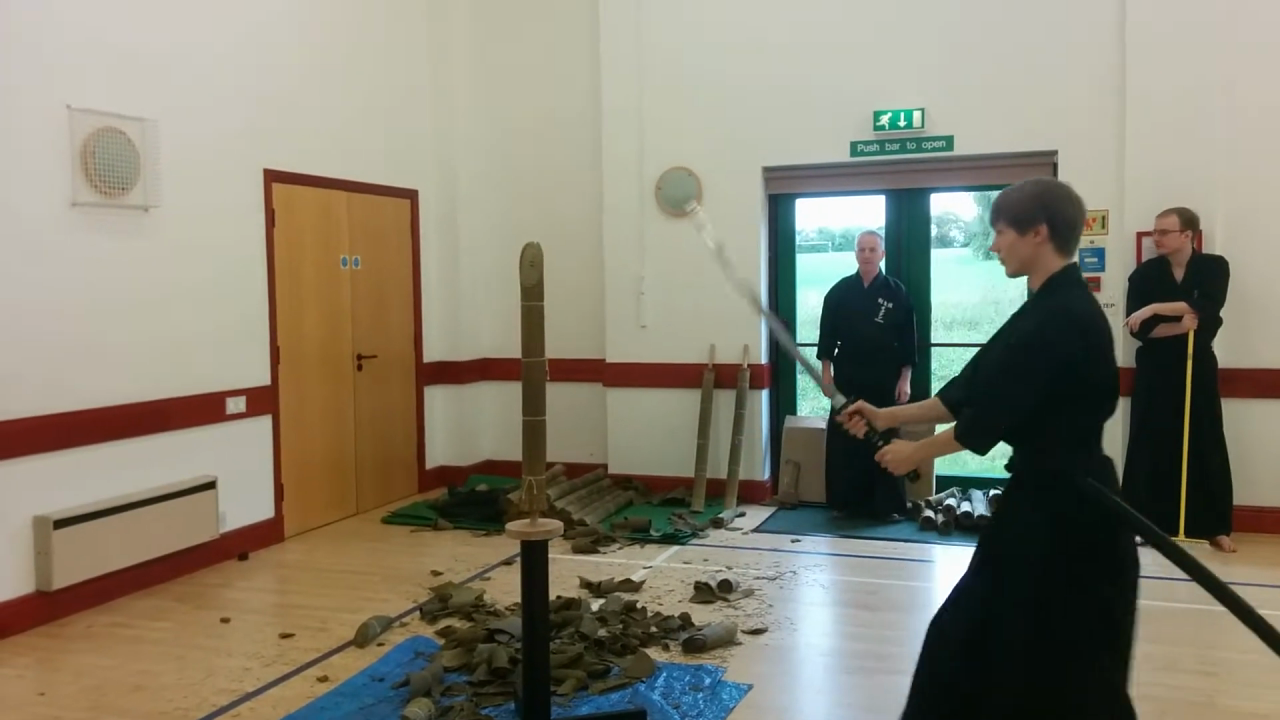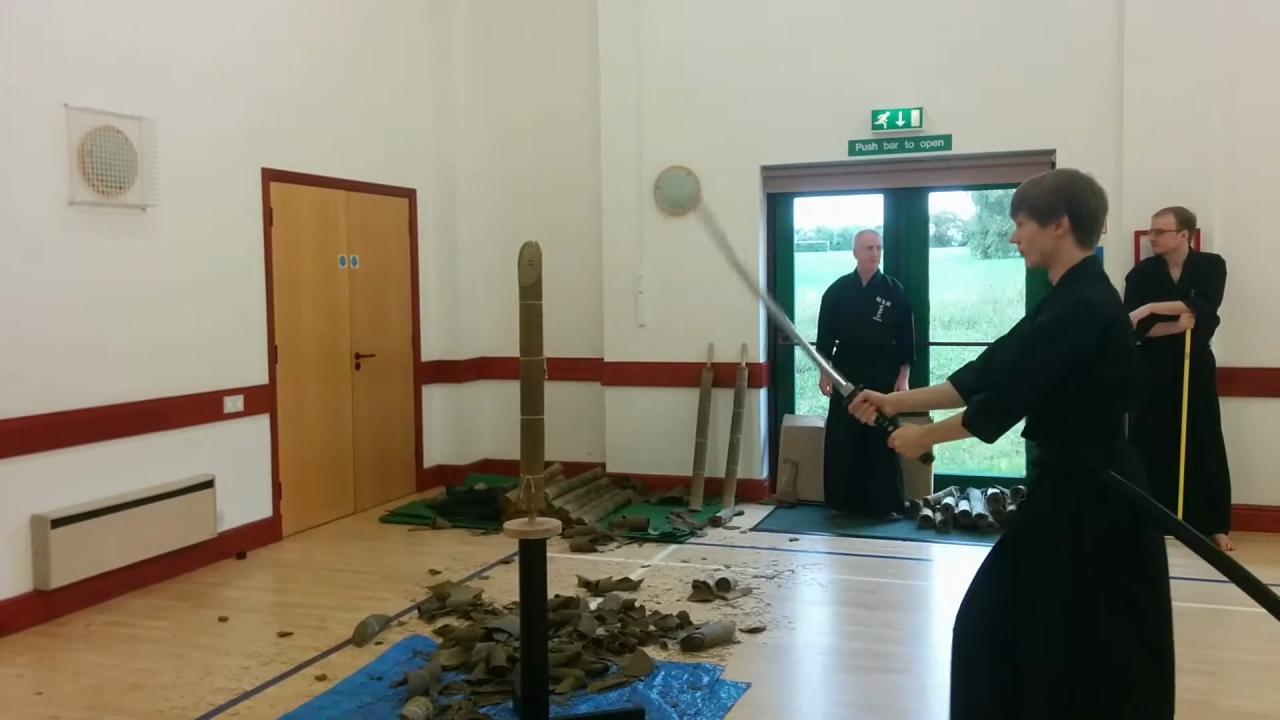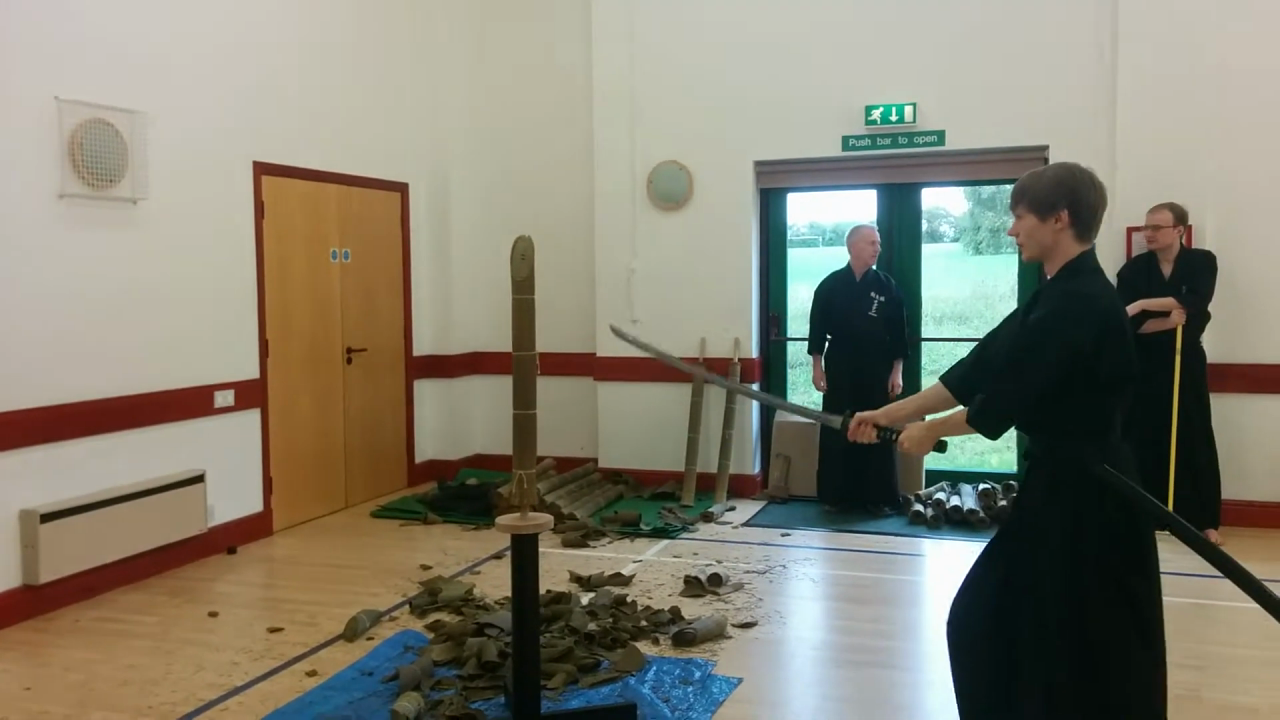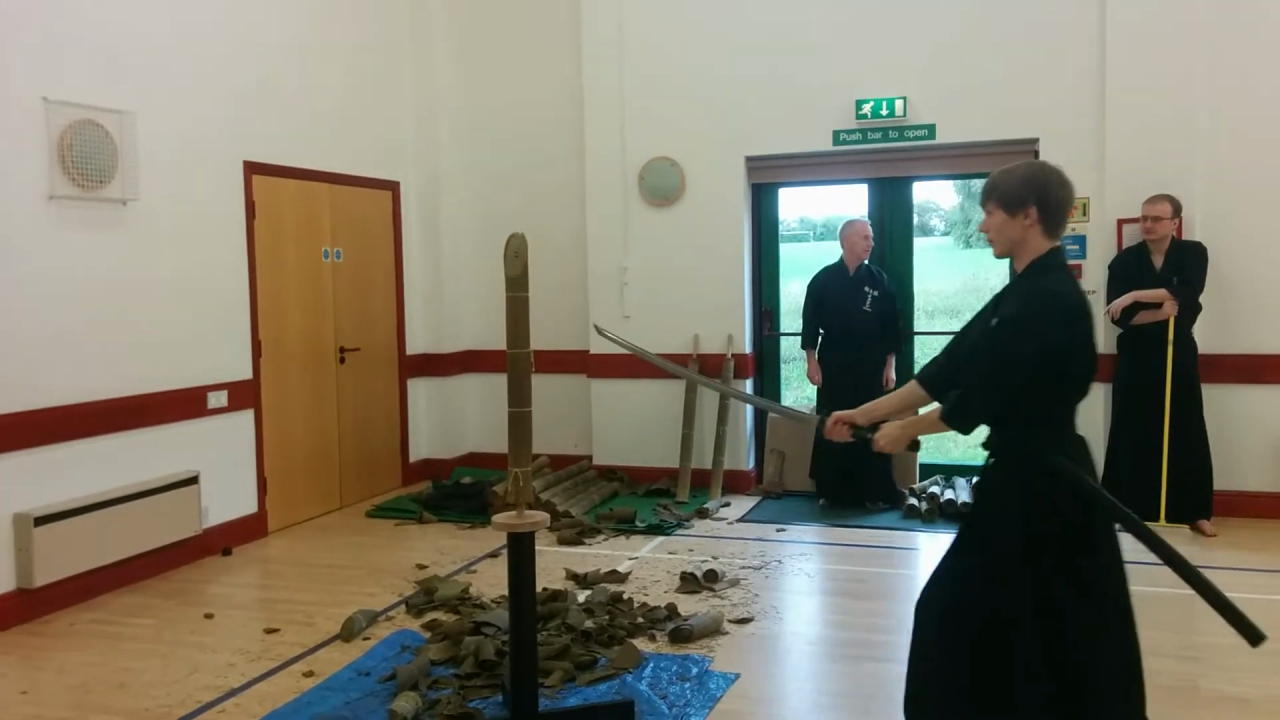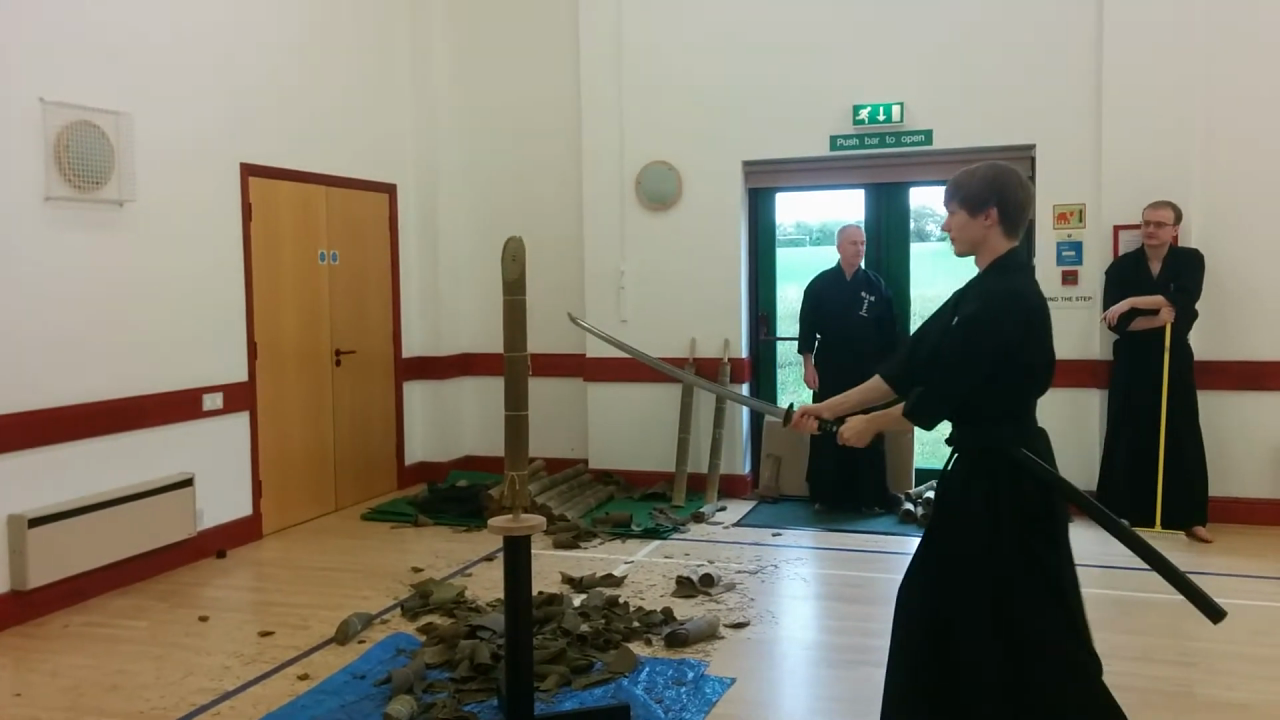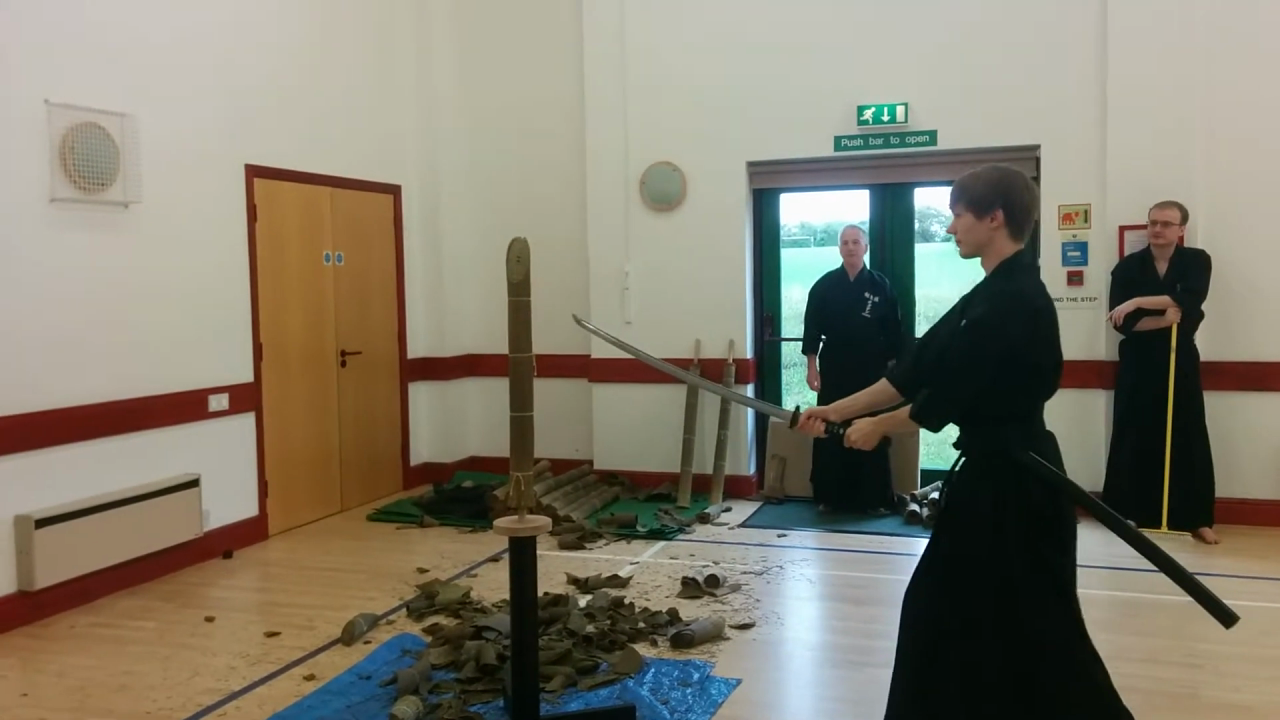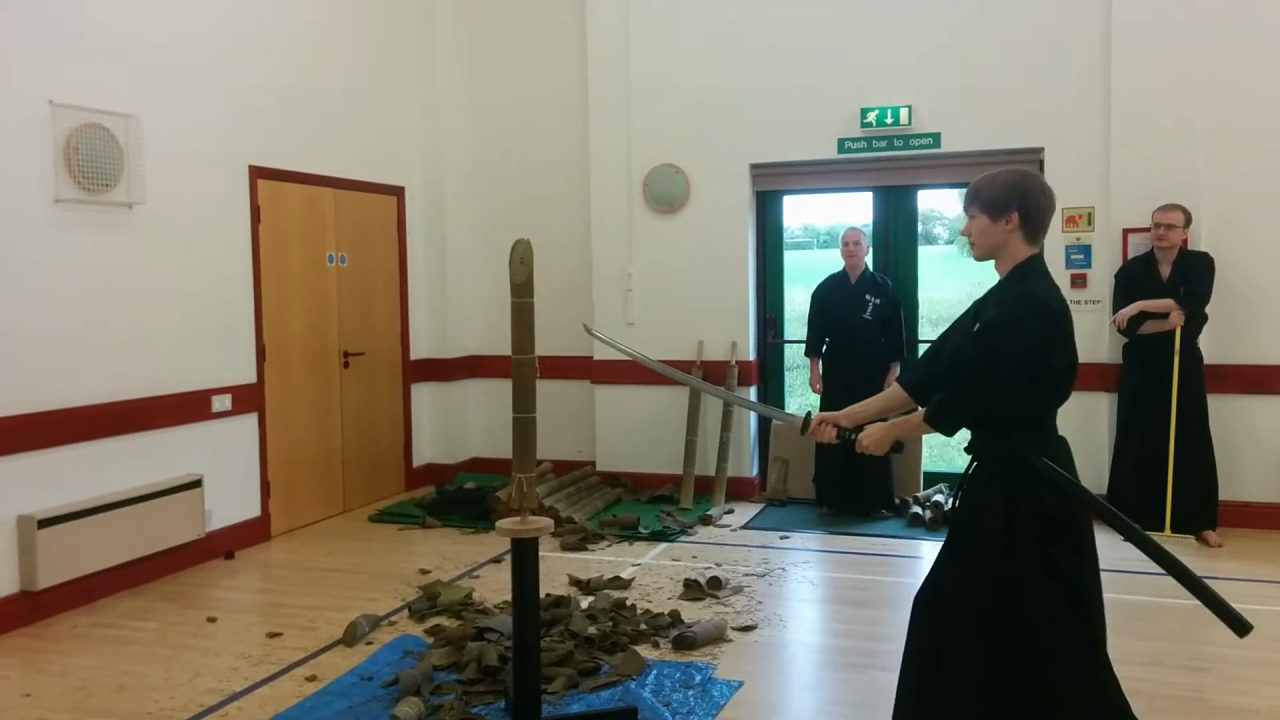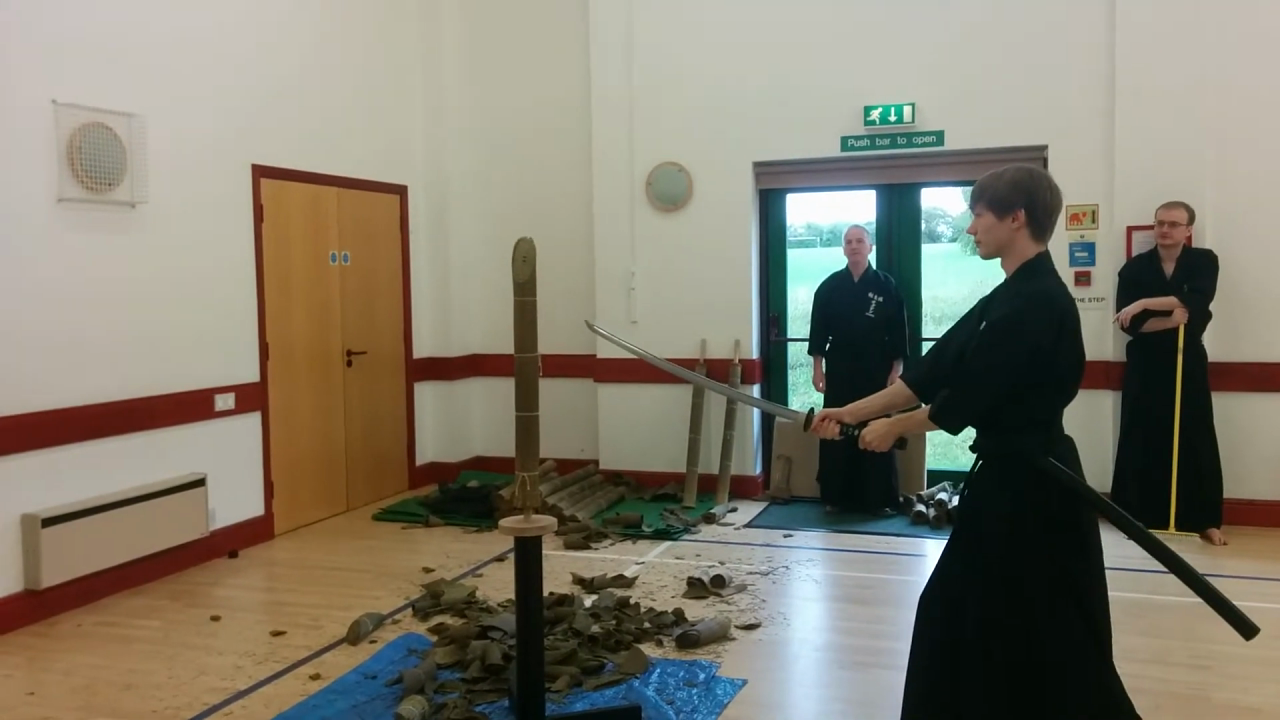
dt=0.2s
person 1, frame 1
left shoulder: (1065, 319)
right shoulder: (1046, 311)
left elbow: (993, 414)
right elbow: (973, 391)
left wrist: (916, 452)
right wrist: (888, 416)
left hip: (1068, 507)
right hip: (1044, 496)
left knee: (1061, 666)
right knee: (979, 632)
person 1, frame 2
left shoulder: (1082, 310)
right shoulder: (1070, 303)
left elbow: (1006, 400)
right elbow: (989, 375)
left wrist: (926, 436)
right wrist: (897, 401)
left hip: (1091, 501)
right hip: (1070, 489)
left knee: (1100, 662)
right knee: (998, 620)
person 1, frame 3
left shoulder: (1081, 305)
right shoulder: (1060, 297)
left elbow: (1007, 398)
right elbow: (981, 369)
left wrist: (929, 433)
right wrist: (891, 413)
left hip: (1084, 493)
right hip: (1061, 482)
left knee: (1093, 652)
right knee: (991, 617)
person 1, frame 4
left shoulder: (1048, 301)
right shoulder: (1027, 292)
left elbow: (981, 395)
right elbow: (951, 368)
left wrist: (905, 430)
right wrist: (866, 413)
left hip: (1041, 483)
right hip: (1022, 474)
left knee: (1070, 640)
right knee: (960, 610)
person 1, frame 5
left shoulder: (1006, 300)
right shoulder: (989, 290)
left elbow: (943, 390)
right elbow: (913, 363)
left wrist: (871, 424)
right wrist: (833, 406)
left hip: (1005, 478)
right hip: (988, 468)
left knee: (1027, 625)
right knee: (944, 606)
person 1, frame 6
left shoulder: (1014, 302)
right shoulder: (996, 292)
left elbow: (949, 393)
right elbow: (920, 367)
left wrist: (878, 427)
right wrist: (839, 409)
left hip: (1012, 479)
right hip: (995, 470)
left knee: (1031, 628)
right knee: (953, 611)
person 1, frame 7
left shoulder: (1030, 305)
right shoulder: (1009, 297)
left elbow: (964, 399)
right elbow: (933, 372)
left wrist: (889, 432)
right wrist: (851, 414)
left hip: (1026, 487)
right hip: (1007, 477)
left knee: (1045, 637)
right knee: (961, 616)
person 1, frame 8
left shoulder: (1037, 303)
right shoulder: (1015, 295)
left elbow: (969, 397)
right elbow: (938, 370)
left wrist: (893, 427)
right wrist: (854, 410)
left hip: (1031, 485)
right hip: (1012, 475)
left knee: (1049, 637)
right knee: (967, 615)
person 2, frame 1
left shoulder: (1214, 267)
right shoulder: (1144, 273)
left elbow: (1206, 309)
right elbow: (1138, 327)
left wrist: (1154, 308)
right wrist: (1179, 325)
left hip: (1197, 367)
right hip: (1155, 369)
left knee: (1206, 446)
right knee: (1150, 445)
left ankle: (1215, 526)
right ankle: (1148, 520)
person 2, frame 2
left shoulder: (1211, 266)
right shoulder: (1142, 273)
left elbow: (1202, 307)
right elbow: (1136, 327)
left wrist: (1152, 307)
right wrist: (1177, 324)
left hip: (1195, 366)
right hip: (1154, 368)
left knee: (1203, 445)
right knee: (1150, 443)
left ankle: (1213, 525)
person 2, frame 3
left shoulder: (1202, 262)
right shoulder: (1133, 269)
left elbow: (1194, 303)
right elbow: (1127, 323)
left wrist: (1144, 304)
right wrist: (1168, 320)
left hip: (1187, 362)
right hip: (1145, 364)
left knee: (1194, 441)
right knee: (1141, 440)
left ankle: (1203, 520)
person 2, frame 4
left shoulder: (1193, 254)
right shoulder: (1125, 261)
left elbow: (1185, 296)
right elbow: (1119, 315)
left wrist: (1135, 296)
right wrist: (1160, 311)
left hip: (1178, 353)
right hip: (1136, 355)
left knee: (1186, 431)
right knee: (1131, 431)
left ankle: (1195, 511)
right ankle: (1129, 505)
person 2, frame 5
left shoulder: (1190, 261)
right shoulder: (1121, 267)
left elbow: (1182, 301)
right elbow: (1116, 321)
left wrist: (1132, 302)
right wrist: (1157, 318)
left hip: (1174, 359)
right hip: (1132, 361)
left knee: (1182, 438)
right knee: (1127, 438)
left ankle: (1191, 517)
right ankle: (1124, 512)
person 2, frame 6
left shoulder: (1197, 262)
right shoulder: (1128, 267)
left elbow: (1188, 302)
right elbow: (1123, 322)
left wrist: (1138, 302)
right wrist: (1164, 318)
left hip: (1180, 360)
right hip: (1138, 362)
left knee: (1189, 439)
right knee: (1133, 439)
left ankle: (1197, 518)
right ankle: (1130, 513)
person 2, frame 7
left shoulder: (1200, 264)
right shoulder: (1131, 270)
left elbow: (1192, 305)
right elbow: (1126, 325)
left wrist: (1142, 305)
right wrist: (1167, 321)
left hip: (1184, 363)
right hip: (1142, 365)
left knee: (1192, 442)
right knee: (1136, 441)
left ankle: (1201, 521)
right ankle: (1133, 516)
person 2, frame 8
left shoulder: (1204, 262)
right shoulder: (1135, 268)
left elbow: (1195, 303)
right elbow: (1130, 323)
left wrist: (1144, 303)
right wrist: (1170, 319)
left hip: (1188, 361)
right hip: (1145, 363)
left knee: (1196, 440)
right knee: (1140, 440)
left ankle: (1205, 519)
right ankle: (1137, 514)
person 3, frame 1
left shoulder: (896, 292)
right shoulder: (840, 291)
left elbow: (907, 339)
right elbow: (827, 334)
left wrist: (905, 379)
right wrist: (826, 371)
left hip: (884, 378)
right hip: (848, 376)
right knee: (843, 439)
left ankle: (887, 504)
right ankle: (846, 502)
person 3, frame 2
left shoulder: (893, 290)
right shoulder: (838, 290)
left elbow: (905, 337)
right elbow: (825, 334)
left wrist: (903, 377)
right wrist: (825, 371)
left hip: (882, 376)
right hip: (846, 375)
left knee: (882, 438)
right knee: (842, 439)
left ankle: (885, 503)
right ankle: (844, 500)
person 3, frame 3
left shoulder: (886, 285)
right shoulder: (830, 285)
left elbow: (898, 332)
right elbow: (817, 329)
left wrist: (897, 372)
right wrist: (817, 367)
left hip: (876, 372)
right hip: (839, 370)
right knee: (836, 434)
left ankle: (879, 498)
right ankle: (837, 496)
person 3, frame 4
left shoulder: (878, 280)
right shoulder: (823, 280)
left elbow: (891, 326)
right elbow: (810, 323)
left wrist: (890, 366)
right wrist: (812, 362)
left hip: (870, 367)
right hip: (833, 365)
left ankle: (874, 493)
right ankle: (832, 491)
person 3, frame 5
left shoulder: (875, 285)
right shoulder: (820, 284)
left elbow: (888, 331)
right elbow: (807, 327)
right wrist: (809, 366)
left hip: (866, 371)
right hip: (829, 370)
right knee: (826, 432)
left ankle: (869, 498)
right ankle: (827, 495)
person 3, frame 6
left shoulder: (881, 285)
right shoulder: (825, 285)
left elbow: (893, 332)
right elbow: (812, 328)
right wrist: (812, 366)
left hip: (871, 371)
right hip: (833, 371)
left ankle: (874, 498)
right ankle: (831, 496)
person 3, frame 7
left shoulder: (883, 287)
right shoulder: (827, 288)
left elbow: (895, 334)
right elbow: (815, 331)
left wrist: (893, 373)
right wrist: (814, 369)
left hip: (873, 373)
right hip: (836, 373)
left ankle: (875, 501)
right ankle: (833, 499)
person 3, frame 8
left shoulder: (886, 285)
right shoulder: (829, 287)
left elbow: (898, 332)
right elbow: (818, 330)
left wrist: (896, 371)
right wrist: (818, 367)
left hip: (876, 371)
right hip: (839, 371)
left ankle: (879, 499)
right ankle: (837, 497)
